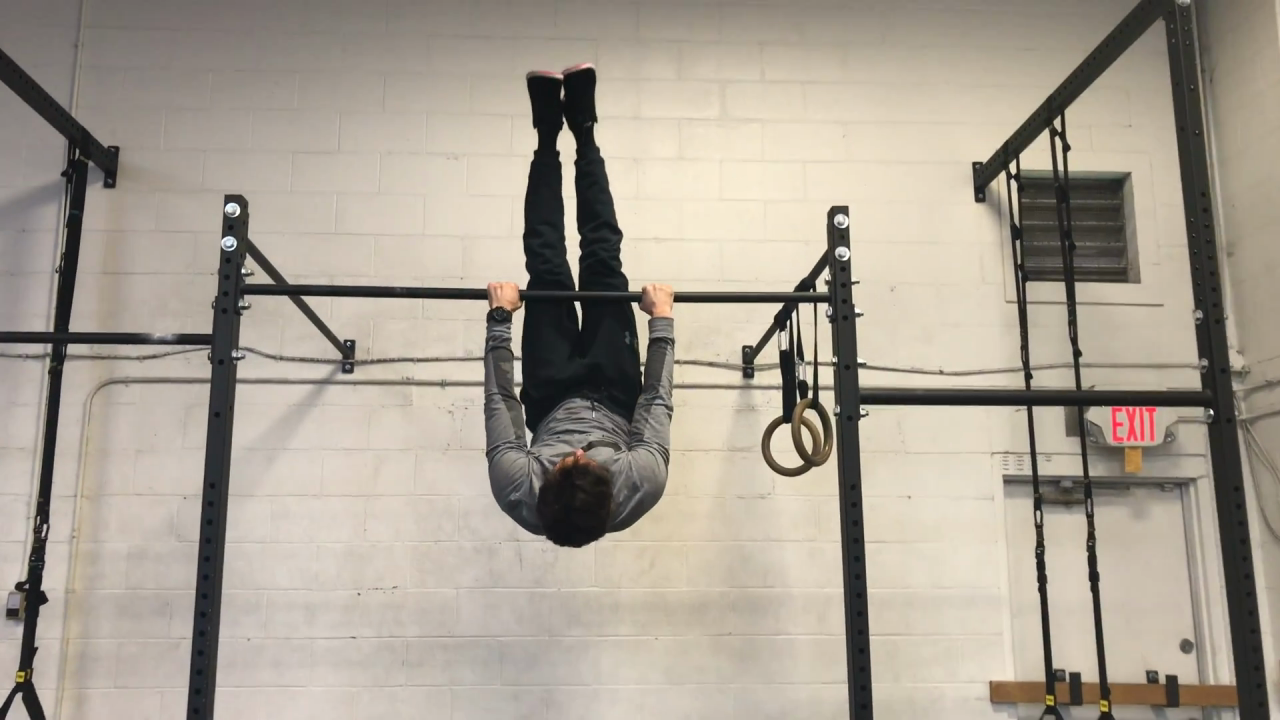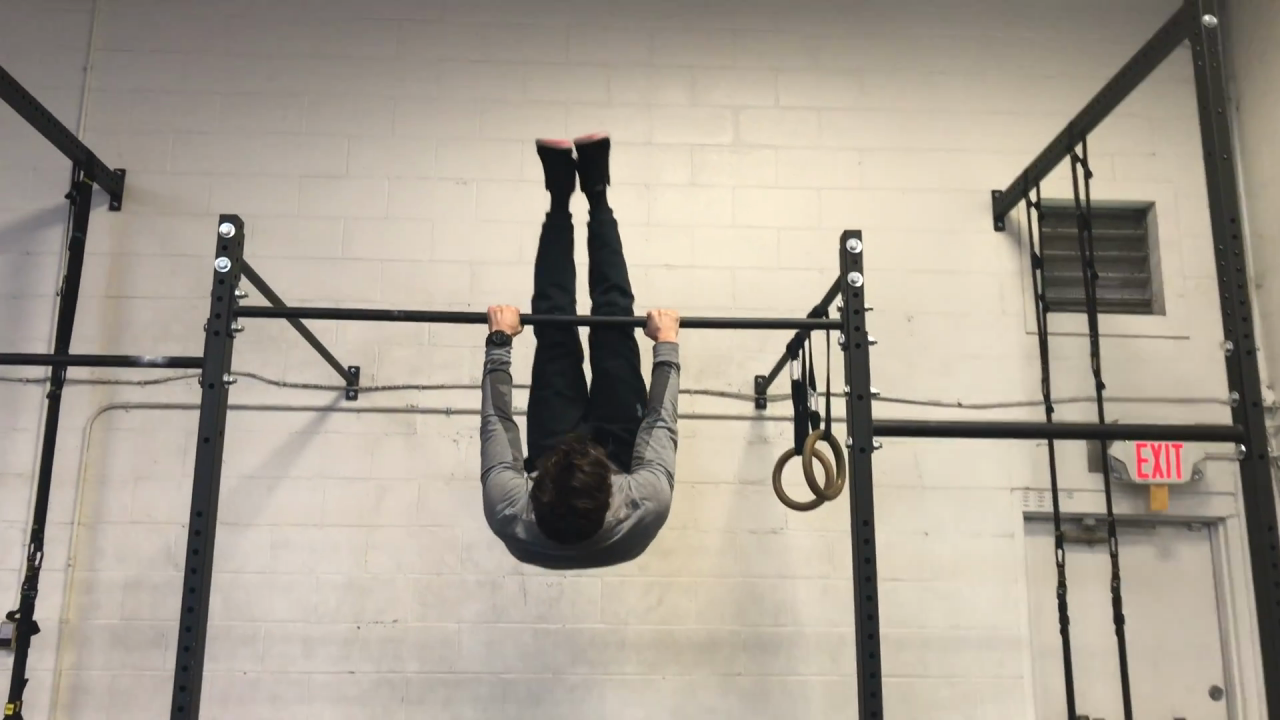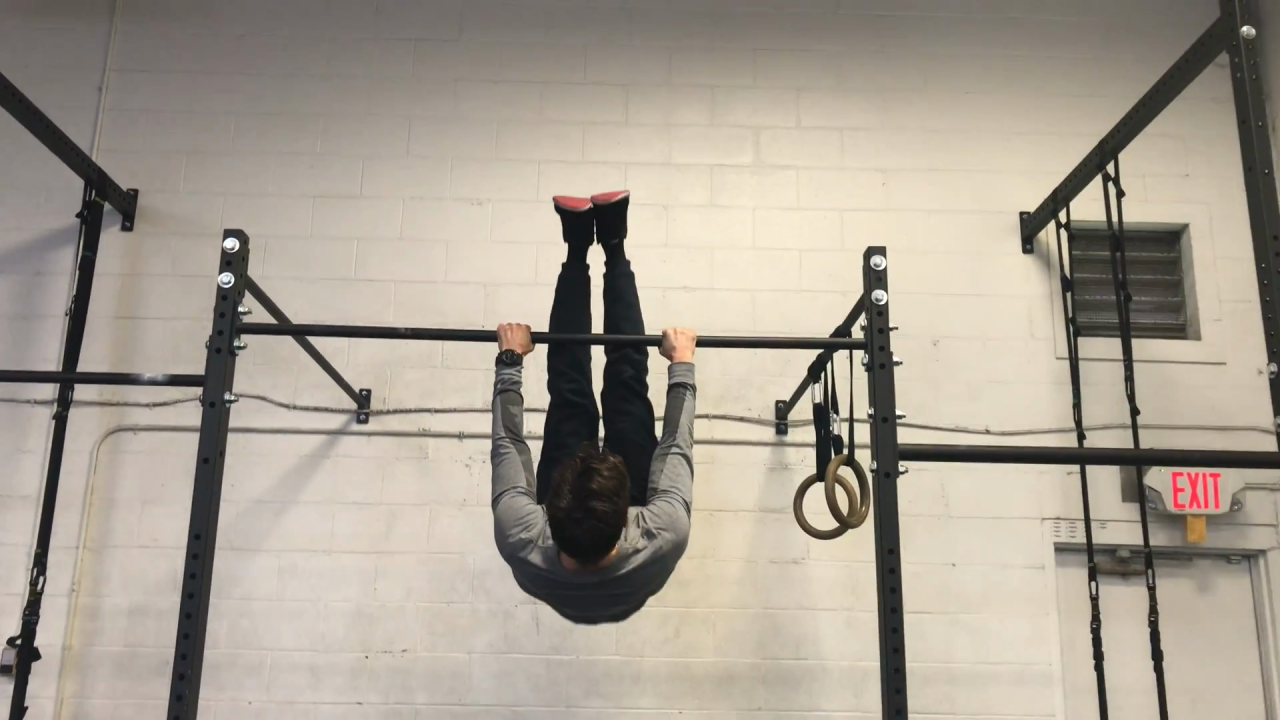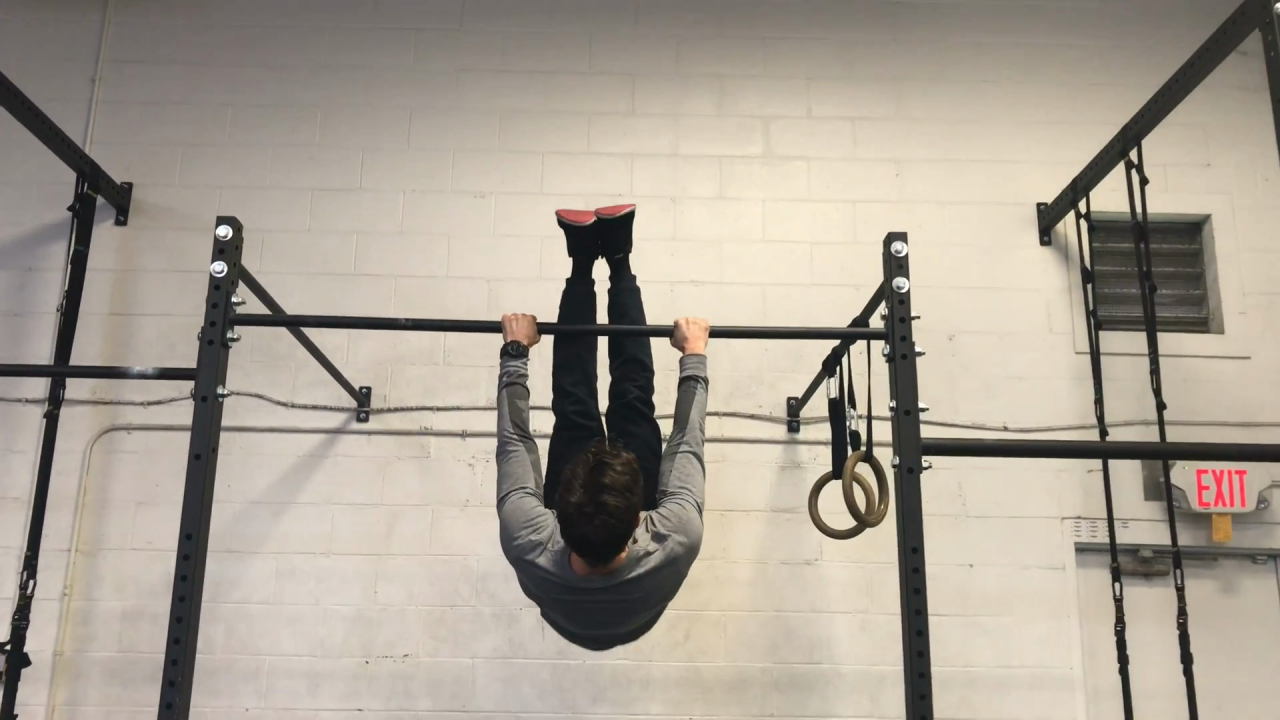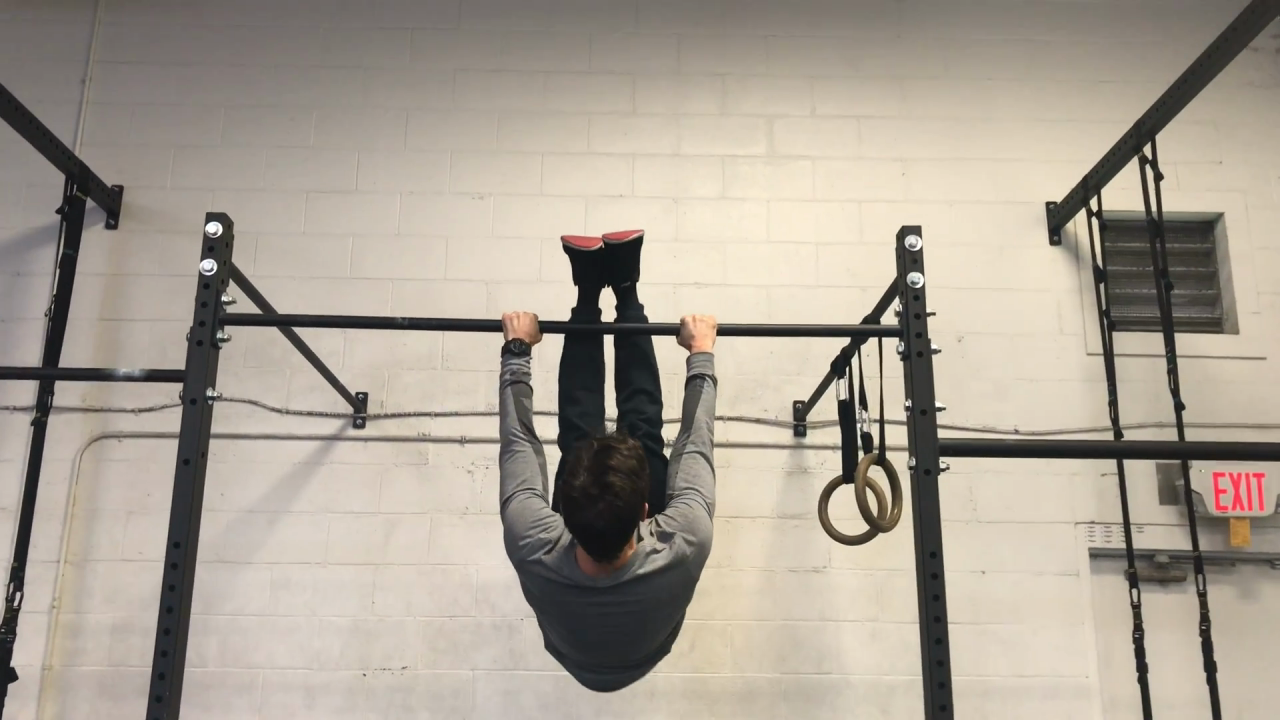
dt=0.4s
person 1, frame 1
left shoulder: (519, 495)
right shoulder: (640, 489)
left elbow: (499, 400)
right elbow: (657, 401)
left wrist: (499, 319)
right wrist: (661, 322)
left hip: (551, 404)
right hip: (612, 403)
left knee: (548, 278)
right knee: (603, 271)
left ankle: (550, 135)
right ankle: (582, 133)
person 1, frame 2
left shoulder: (513, 522)
right shoulder: (643, 515)
left elbow: (496, 421)
right elbow: (661, 424)
left wrist: (499, 343)
right wrist: (666, 348)
left hip: (550, 449)
right hip: (616, 451)
left knee: (556, 340)
right knee: (614, 332)
left ankle: (561, 200)
right ankle: (595, 194)
person 1, frame 3
left shoulder: (525, 548)
right shoulder: (659, 545)
left elbow: (506, 443)
right elbow: (676, 447)
left wrist: (510, 361)
right wrist: (682, 367)
left knee: (569, 396)
right knee: (626, 387)
left ankle: (578, 249)
right ankle: (612, 247)
person 1, frame 4
left shoulder: (531, 549)
right shoulder: (673, 547)
left elbow: (514, 441)
right elbow: (687, 445)
left wrist: (515, 353)
right wrist: (693, 358)
left knee: (574, 414)
right knee: (633, 407)
left ankle: (584, 265)
person 1, frame 5
left shoulder: (535, 550)
right shoulder: (682, 550)
left elbow: (518, 442)
right elbow: (695, 447)
left wrist: (517, 352)
right wrist: (701, 357)
left knee: (577, 439)
right knee: (643, 436)
